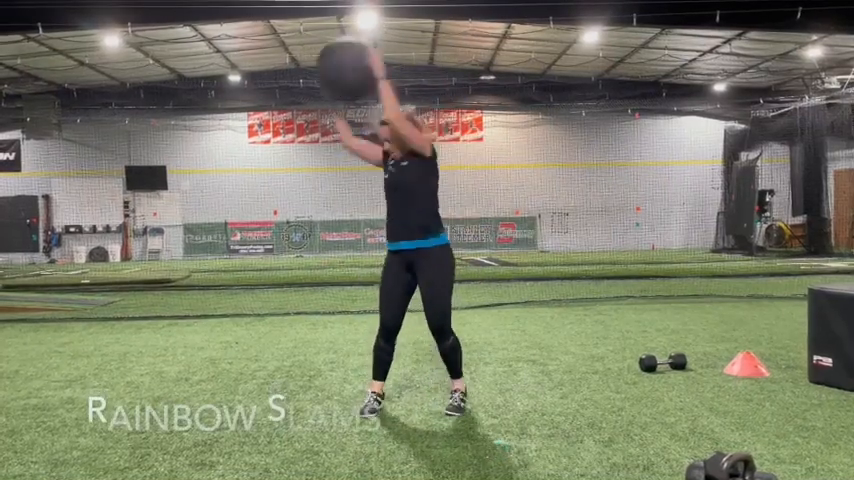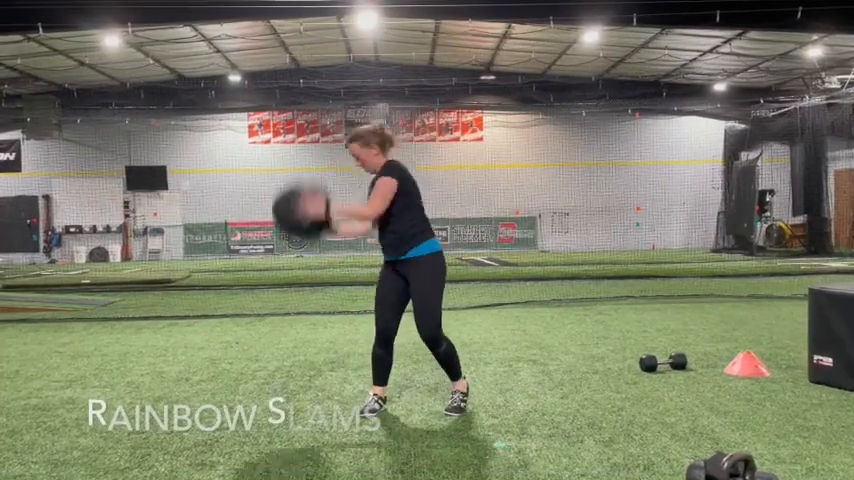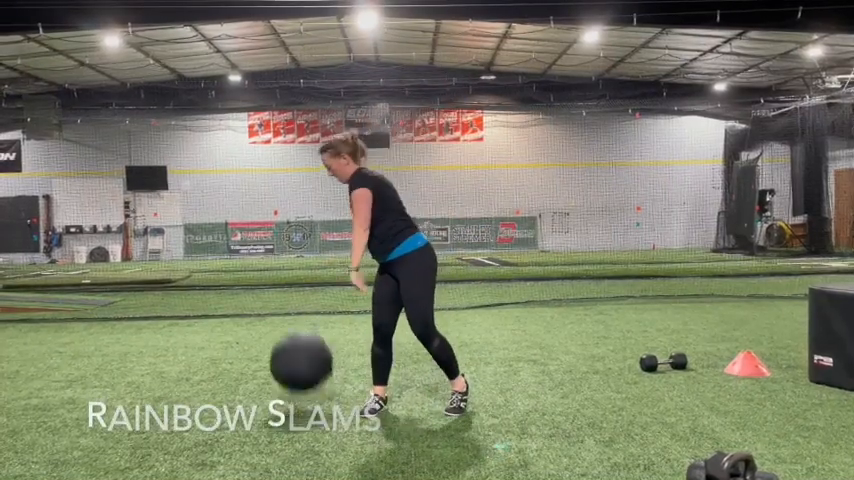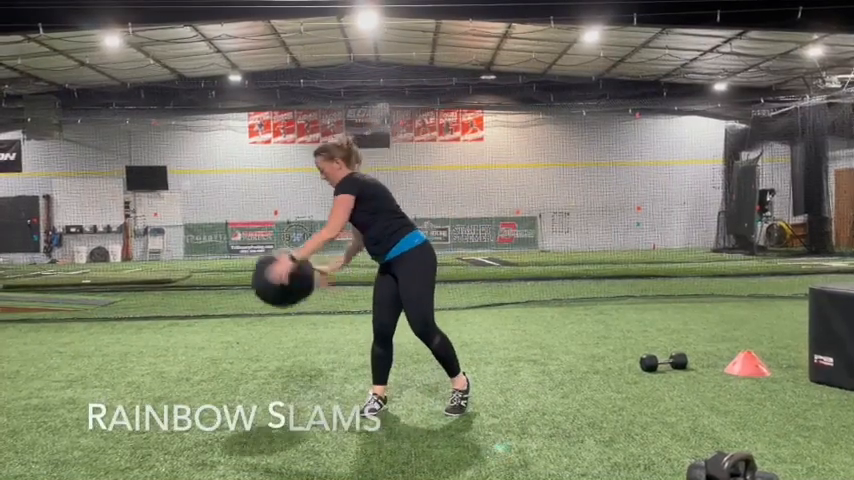
dt=0.2s
person 1, frame 1
left shoulder: (424, 154)
right shoulder: (388, 161)
left elbow: (396, 119)
right elbow: (350, 140)
left wrist: (381, 77)
left hip: (432, 253)
right hip: (398, 257)
left knee: (440, 327)
right knee: (387, 327)
left ankle: (459, 387)
right ankle: (376, 392)
person 1, frame 2
left shoulder: (393, 171)
right shoulder: (381, 180)
left elbow: (370, 212)
right elbow: (369, 225)
left wrist: (329, 210)
right wrist: (333, 225)
left hip: (424, 262)
right hip: (394, 265)
left knee: (430, 332)
right knee: (384, 333)
left ankle: (460, 387)
right ankle: (378, 394)
person 1, frame 3
left shoulder: (361, 181)
right shoulder: (368, 182)
left elbow: (362, 228)
left wrist: (354, 270)
left hip: (414, 259)
right hip: (391, 264)
left knee: (423, 329)
right knee: (381, 330)
left ankle: (459, 385)
right ankle: (379, 394)
person 1, frame 4
left shoulder: (349, 185)
right shoulder: (357, 187)
left elbow: (331, 232)
right elbow: (361, 238)
left wrist: (292, 259)
right wrist: (335, 266)
left hip: (414, 258)
right hip: (391, 264)
left knee: (423, 326)
right knee: (382, 331)
left ankle: (460, 383)
right ankle: (378, 394)
